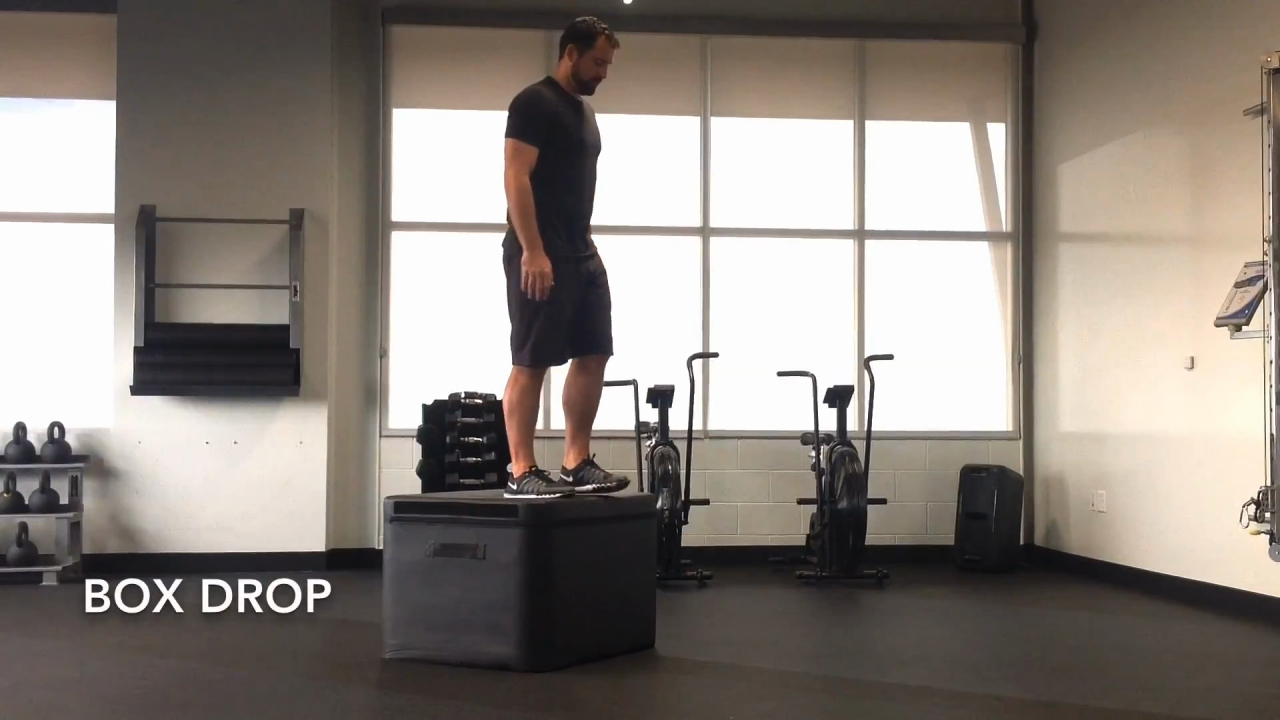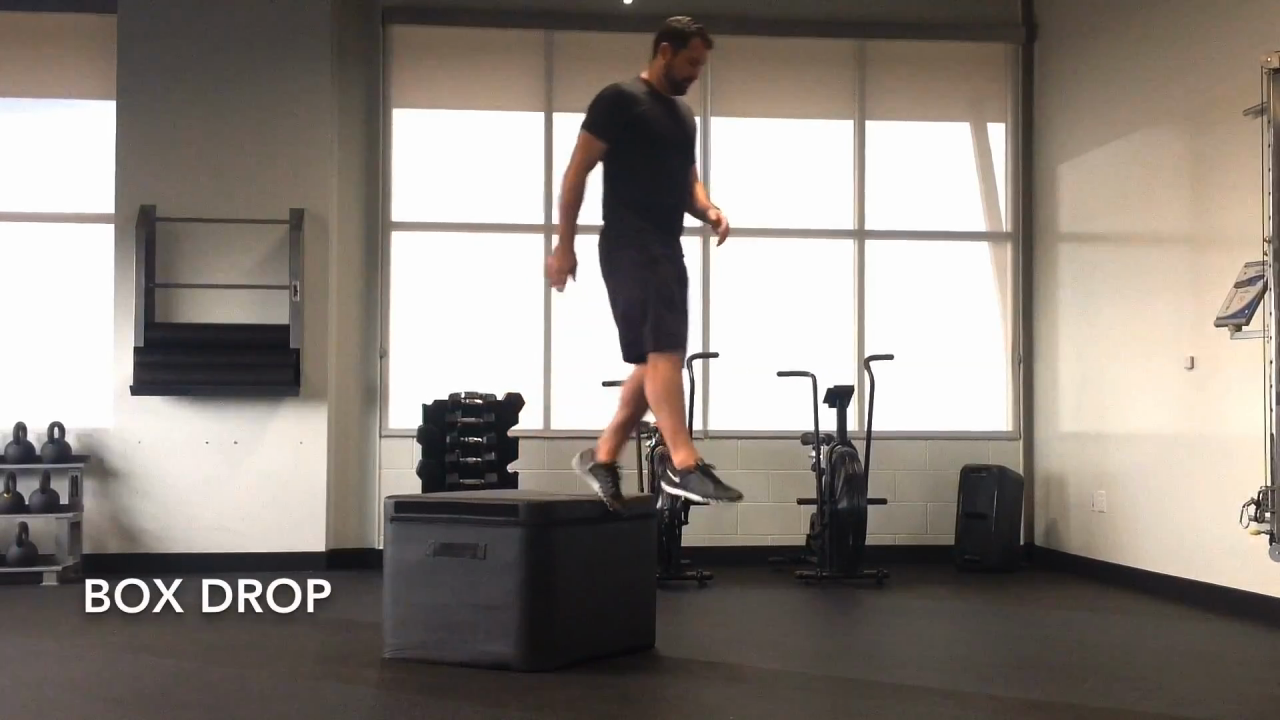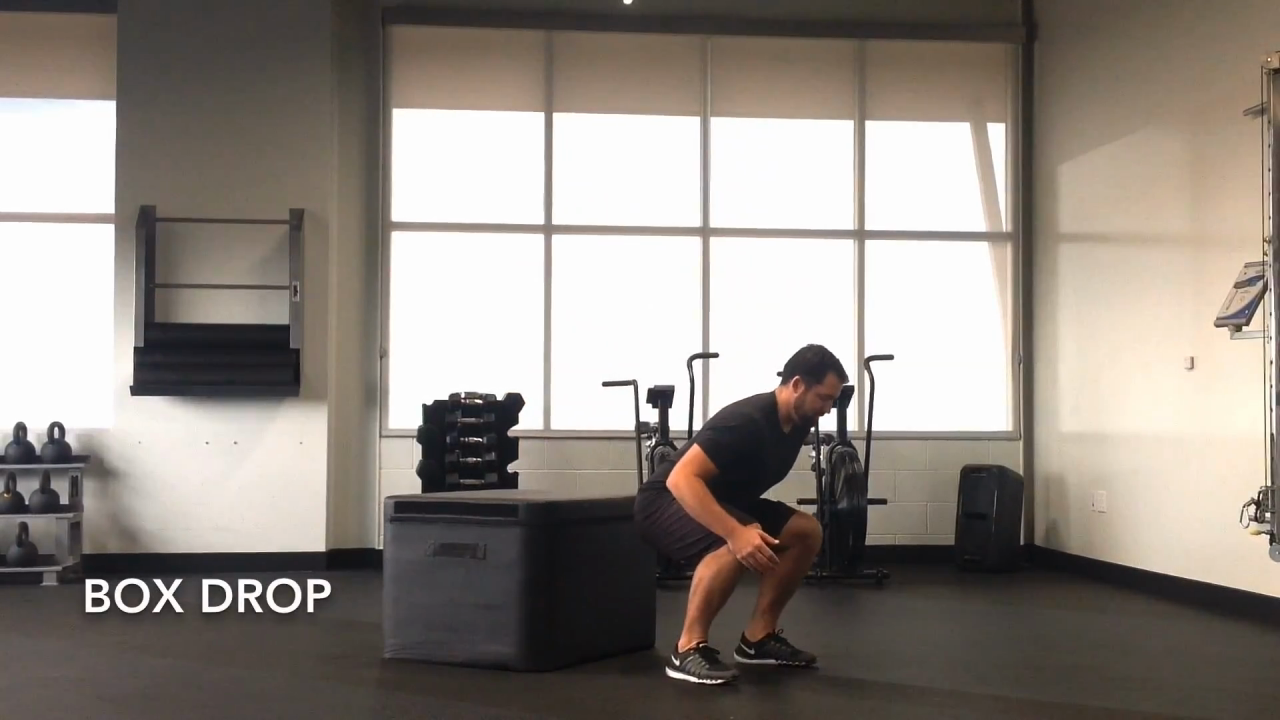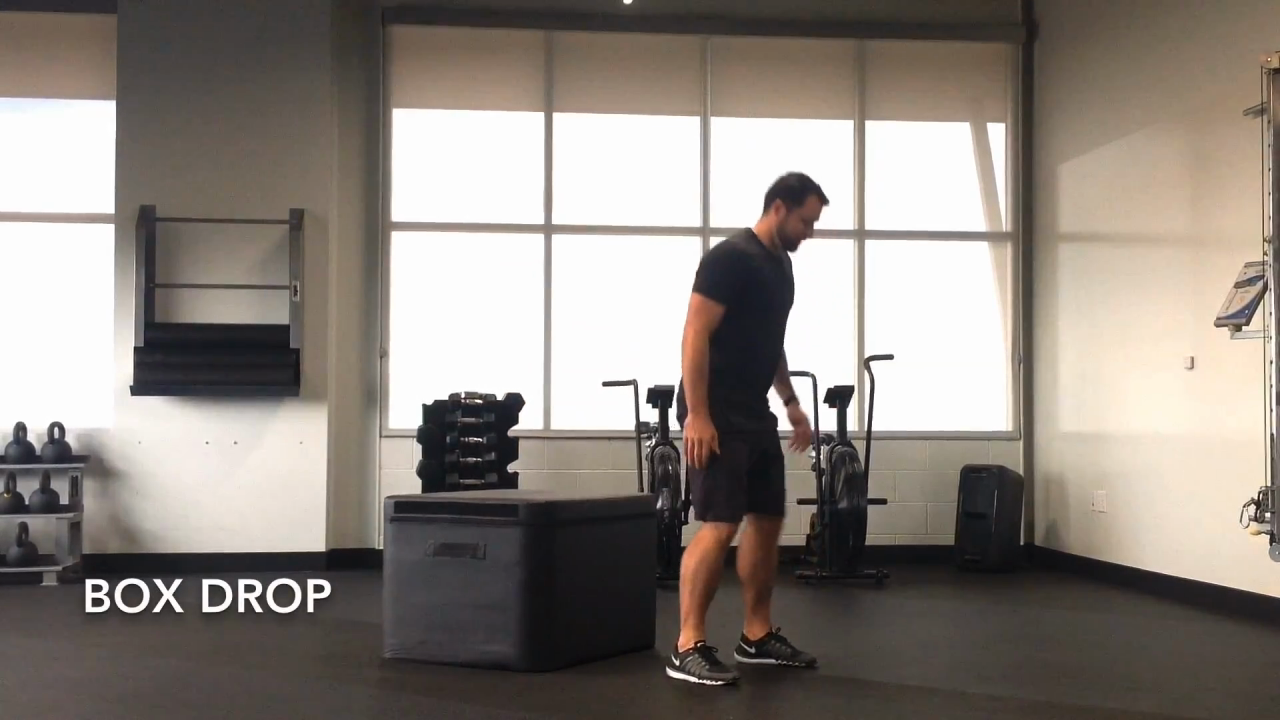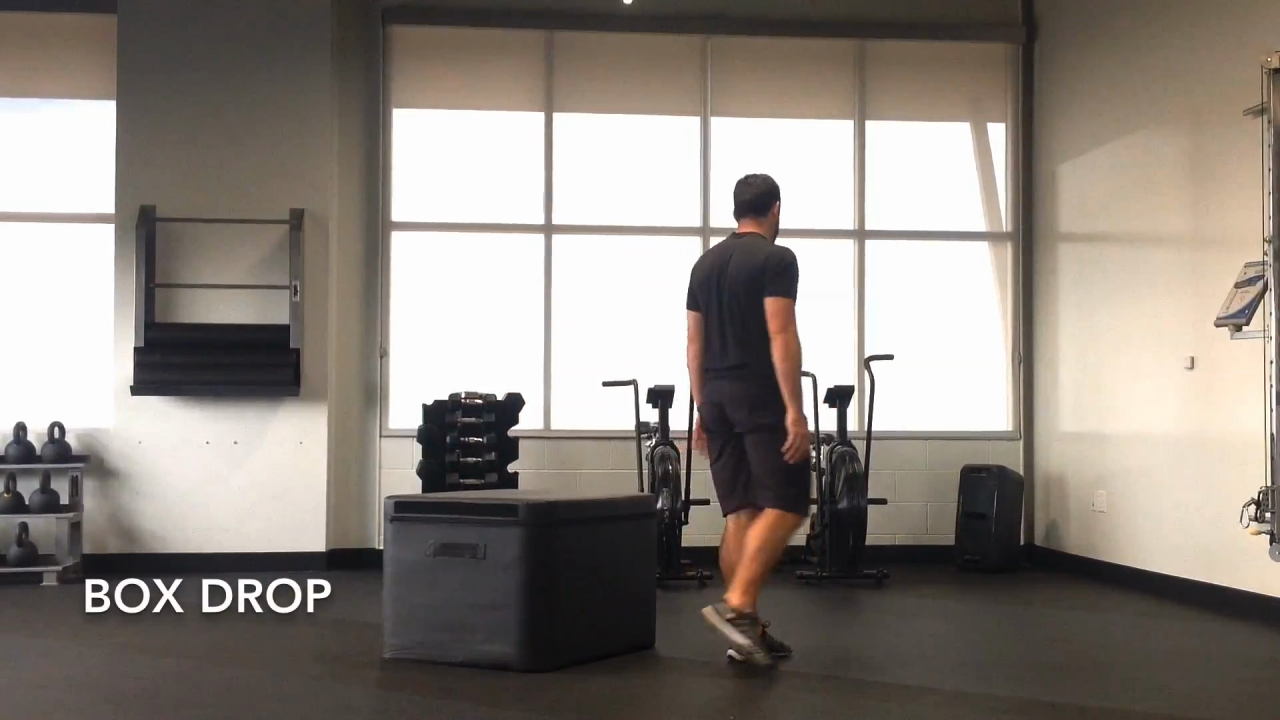
dt=1s
person 1, frame 1
left shoulder: (583, 110)
right shoulder: (534, 103)
right elbow: (516, 179)
left wrist: (589, 249)
right wrist: (533, 251)
left hip: (580, 256)
right hip: (540, 256)
left knee: (593, 355)
right knee: (531, 363)
left ankle: (576, 463)
right ankle: (522, 472)
person 1, frame 2
left shoulder: (683, 115)
right shoulder: (620, 100)
left elbow: (688, 181)
right elbow: (577, 171)
left wrist: (710, 211)
right wrist: (564, 244)
left hip: (668, 247)
right hip: (631, 245)
left knee: (653, 359)
right knee: (663, 351)
left ankle: (601, 456)
right ankle: (685, 466)
person 1, frame 3
left shoulder: (798, 423)
right shoulder: (746, 421)
right elbow: (680, 479)
right wrist: (735, 532)
right hip: (666, 502)
left knee: (806, 531)
right knee: (742, 542)
left ankle: (758, 637)
right ankle: (688, 649)
person 1, frame 4
left shoulder: (781, 263)
right shoulder: (732, 256)
right elbow: (696, 333)
left wrist: (792, 404)
right wrist: (697, 415)
left hip: (755, 413)
right hip: (714, 411)
left knee: (766, 521)
right knee: (721, 525)
left ankle: (757, 636)
right ankle: (687, 648)
person 1, frame 5
left shoulder: (706, 262)
right shoulder: (776, 258)
left elbow: (694, 343)
right elbow: (781, 337)
left wrist: (702, 412)
right wrist: (796, 411)
left hip: (719, 400)
right hip: (760, 400)
left knee: (741, 514)
right knee: (785, 507)
left ankle: (748, 627)
right ankle: (736, 604)
